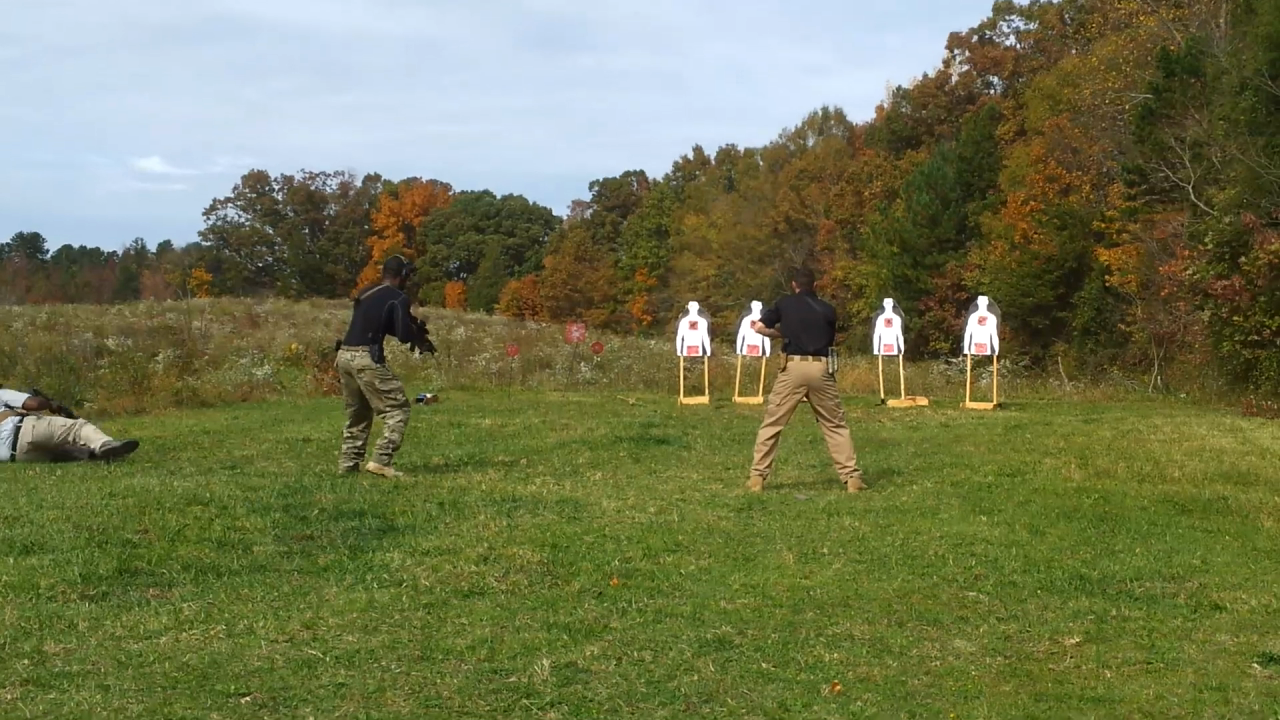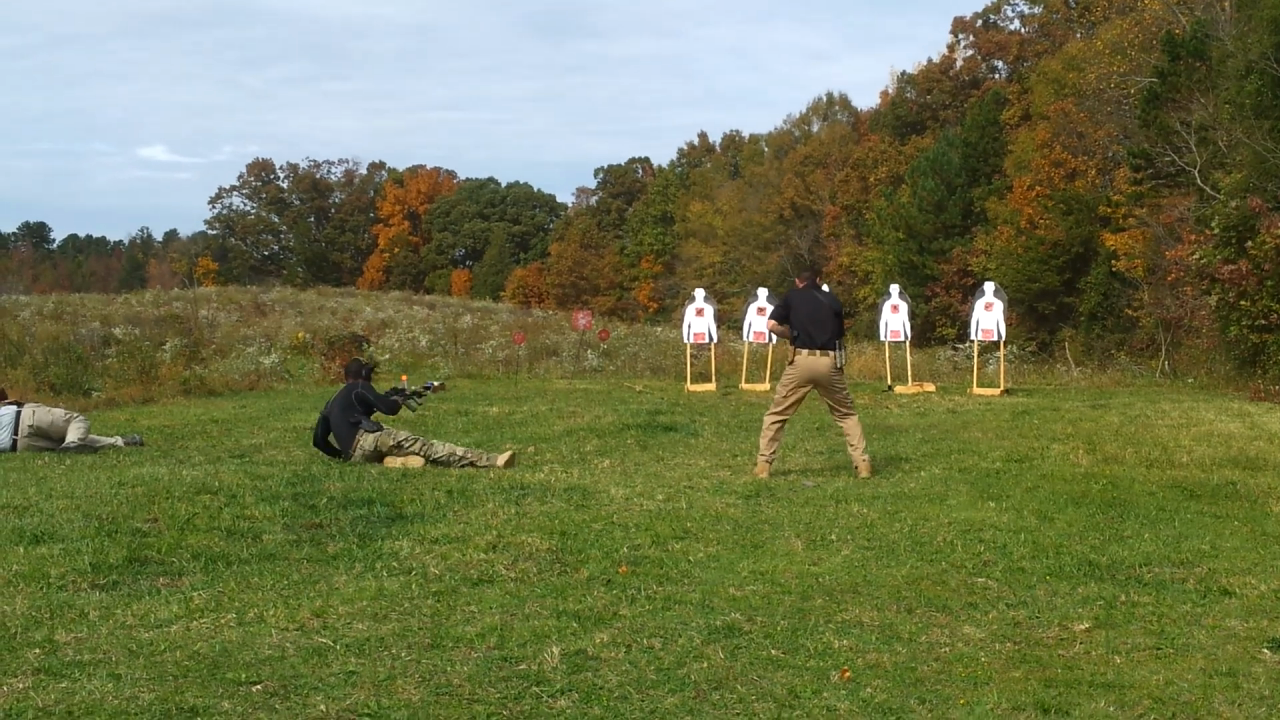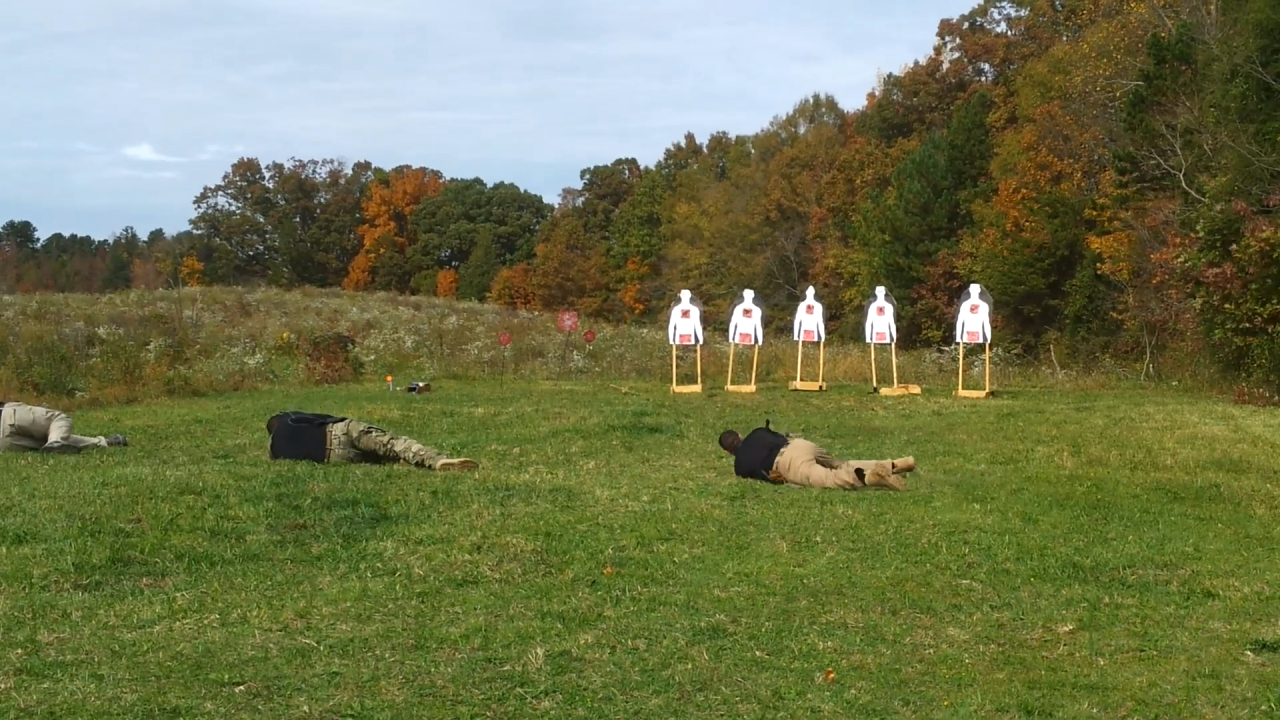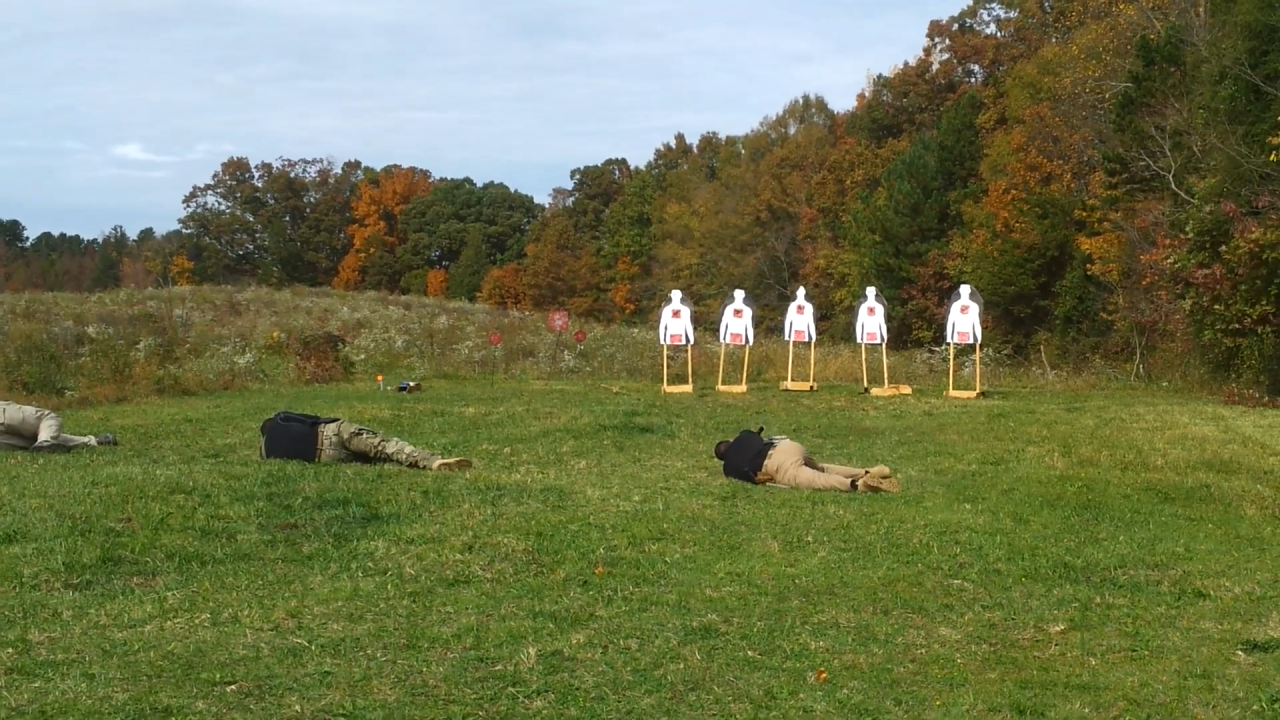
dt=0.7s
person 1, frame 1
left shoulder: (365, 293)
right shoulder: (399, 298)
right elbow: (404, 335)
left wrist: (412, 330)
right wrist: (416, 330)
left hip: (345, 355)
right hip: (366, 358)
left knee: (357, 415)
right knee: (397, 408)
left ankle: (349, 465)
right ankle: (381, 461)
person 1, frame 2
left shoulder: (331, 404)
right shoulder: (360, 387)
left elbow: (318, 440)
right elbow: (388, 407)
left wrist: (341, 455)
right wrist: (396, 399)
left hip: (355, 455)
right hip: (369, 439)
left knee: (420, 454)
right knee: (428, 448)
left ankle: (394, 459)
person 1, frame 3
left shoulder: (273, 450)
right shoulder: (289, 421)
right elbow: (324, 418)
left hip: (333, 457)
right hip: (339, 432)
left knee: (379, 456)
right knee: (394, 443)
right ankle: (435, 460)
person 1, frame 4
left shoulder: (267, 449)
right shoulder: (282, 420)
right elbow: (315, 419)
left hip: (321, 455)
right hip: (329, 431)
right knee: (384, 445)
right ankle: (432, 461)
person 2, frame 1
left shoulder: (784, 303)
right shoulder: (828, 310)
left elbow: (759, 327)
right elbow: (830, 341)
left hip: (793, 368)
right hip: (821, 369)
left knee: (771, 424)
right knee: (836, 425)
left ankle: (757, 477)
right ankle: (852, 478)
person 2, frame 2
left shoulder: (791, 296)
right shoulder: (833, 300)
left elbow: (772, 325)
left hip: (802, 362)
right hip: (830, 362)
left knee: (776, 413)
right knee: (847, 414)
left ankle: (763, 463)
right ankle: (862, 463)
person 2, frame 3
left shoulder: (740, 465)
right shoulder: (757, 434)
left hip: (789, 461)
right hip: (804, 445)
left knee: (830, 478)
right knee: (844, 466)
left ankle: (867, 476)
right ankle: (895, 465)
person 2, frame 4
left shoulder: (728, 466)
right shoulder: (745, 436)
left wrist: (758, 476)
left hip: (776, 463)
right hip: (790, 446)
left knee: (817, 480)
right knee: (821, 469)
left ankle: (858, 484)
right ankle: (868, 473)
